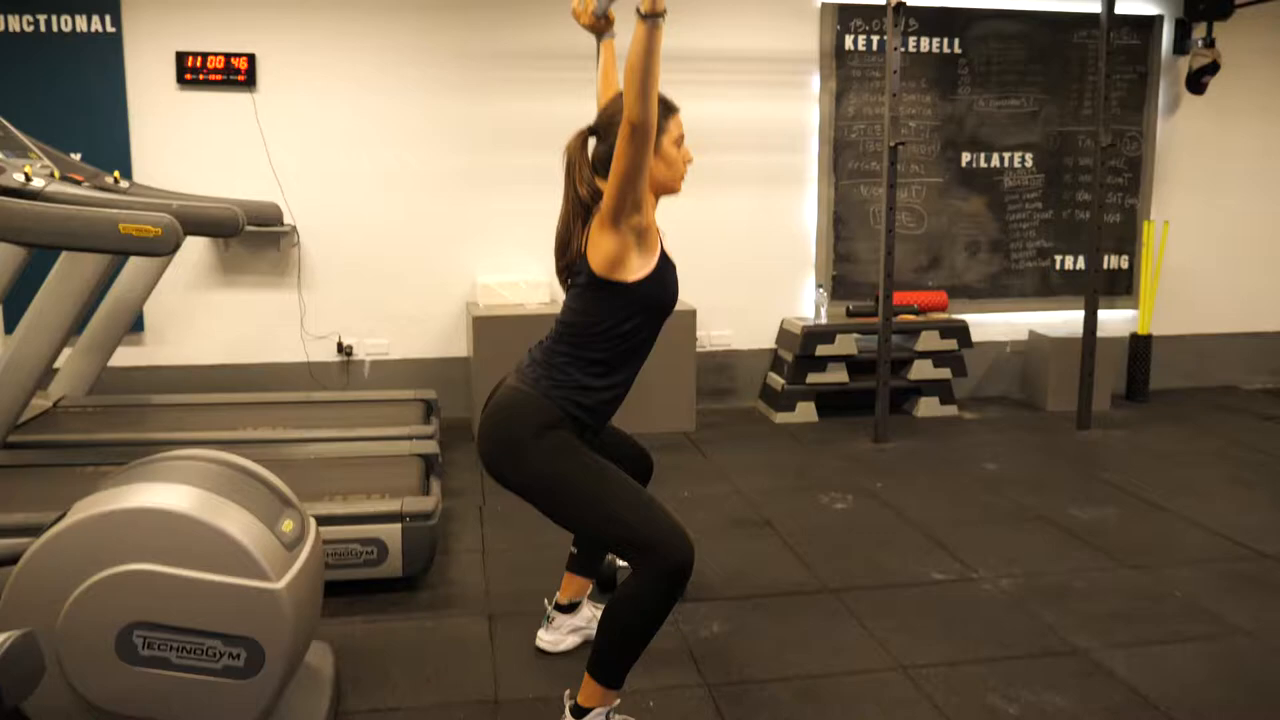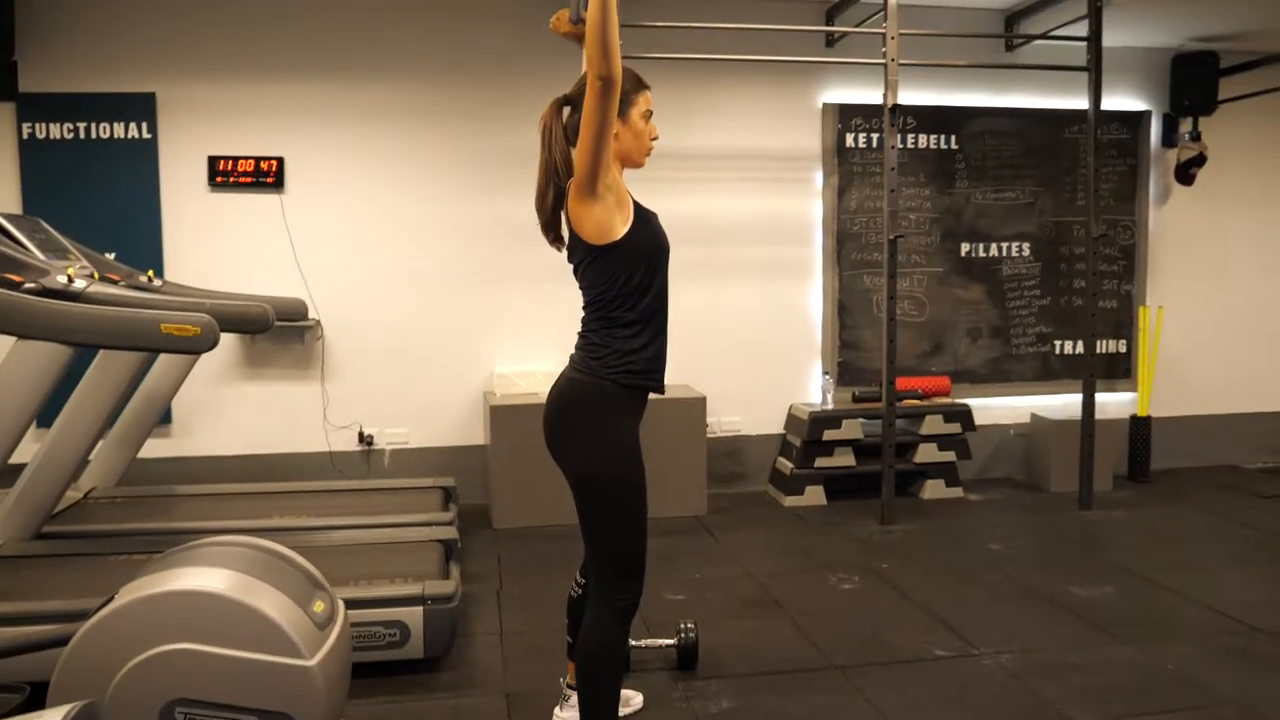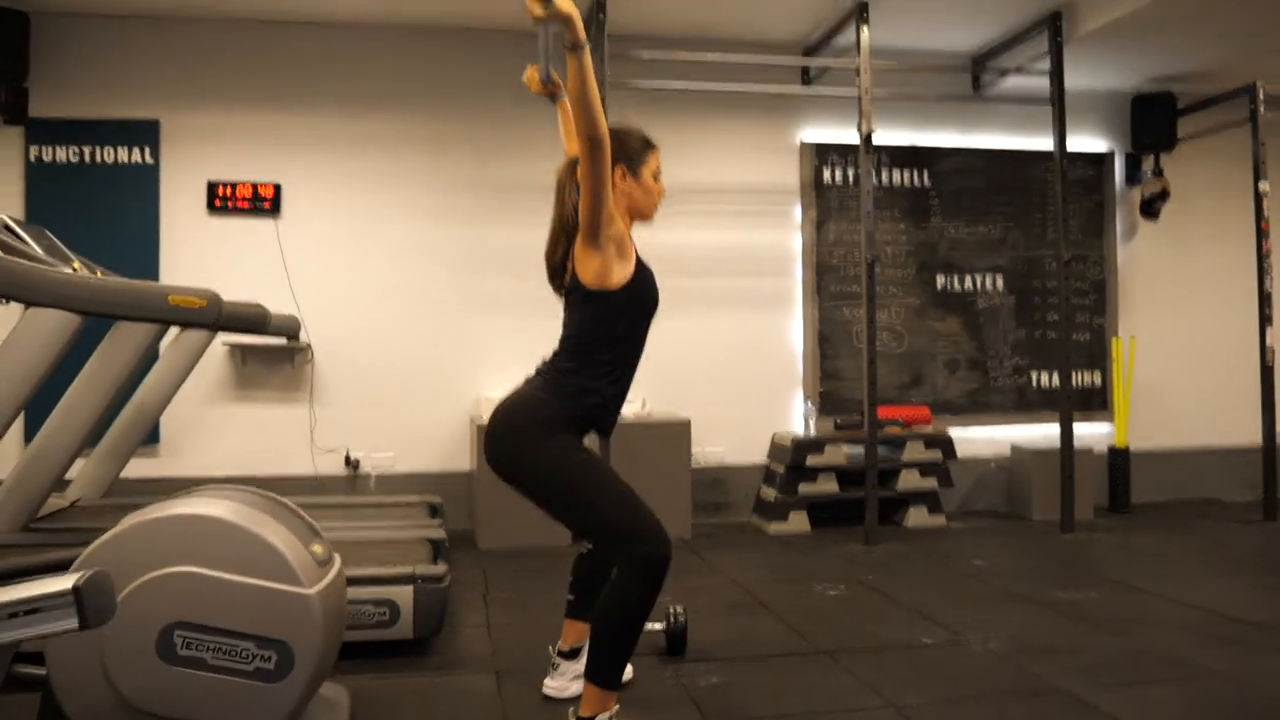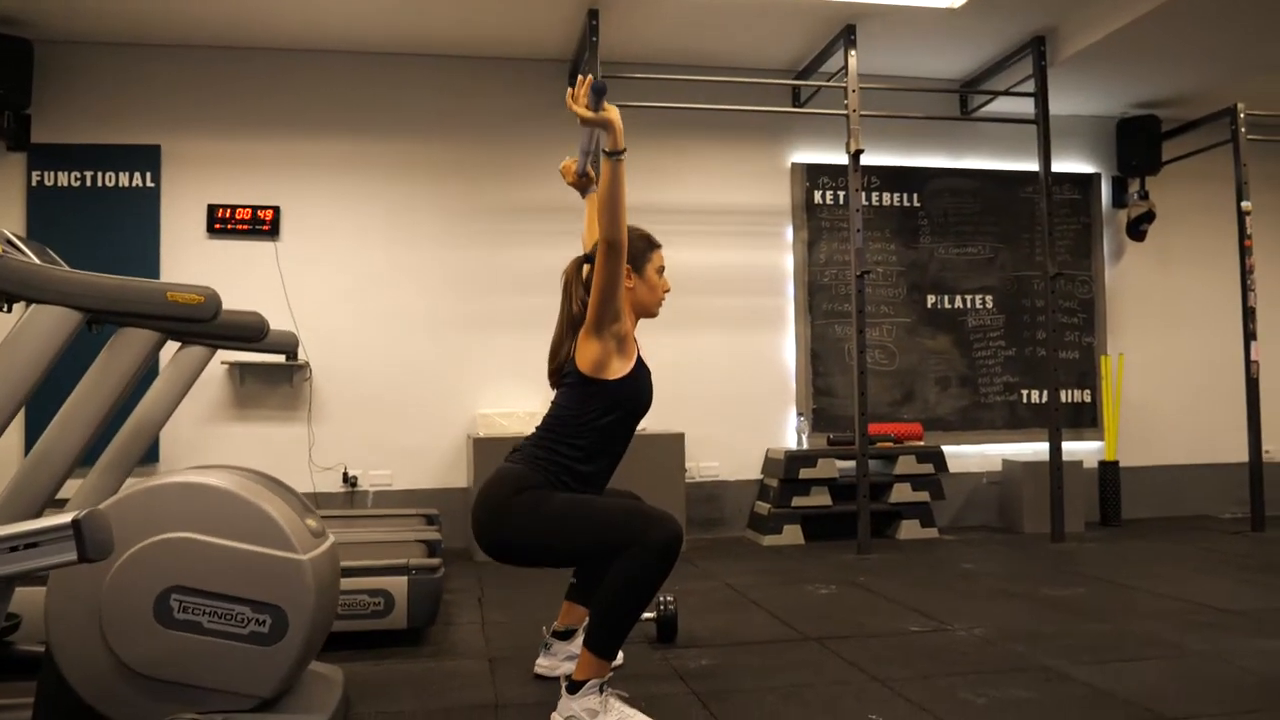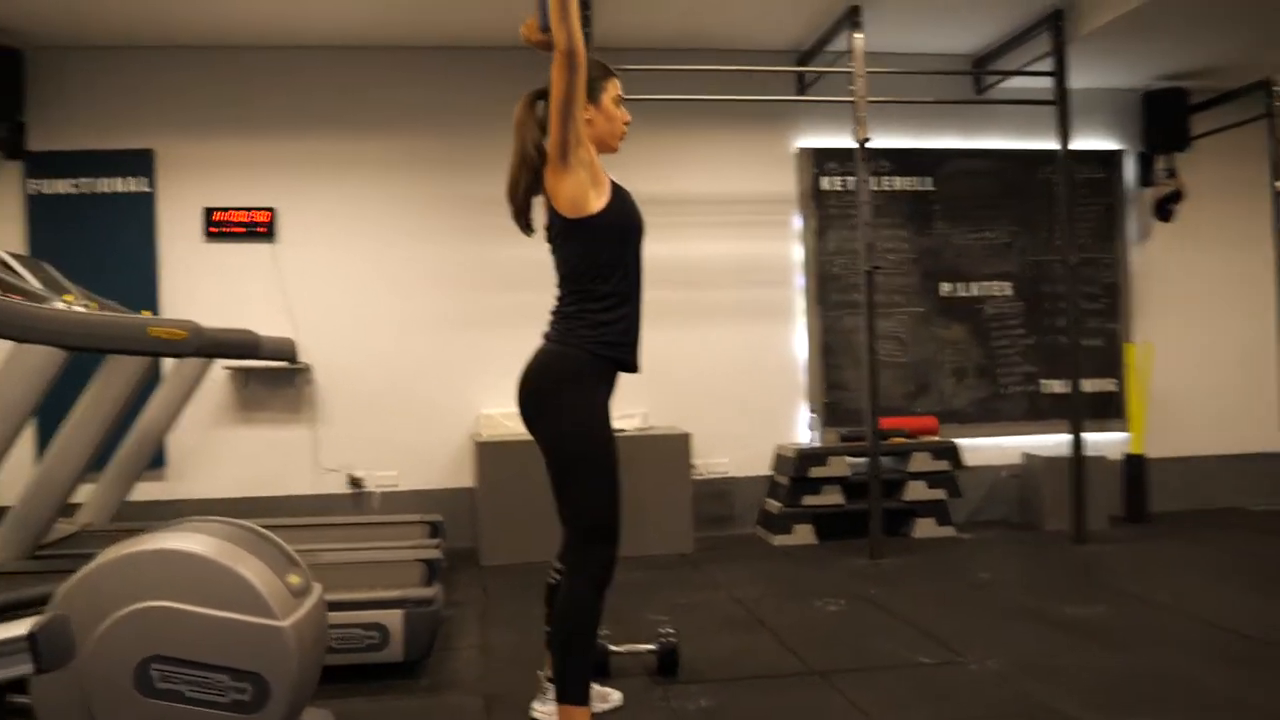
dt=1s
person 1, frame 1
left shoulder: (618, 211)
right shoulder: (623, 223)
left elbow: (619, 114)
right elbow: (631, 120)
left hip: (541, 414)
right hip: (529, 432)
left knee: (631, 471)
right knee: (667, 553)
left ankle: (567, 611)
person 1, frame 2
left shoulder: (601, 187)
right shoulder: (593, 190)
left elbow: (600, 85)
right elbow: (603, 82)
left hip: (598, 403)
right hip: (597, 409)
left knee: (605, 563)
right knee: (618, 583)
person 1, frame 3
left shoulder: (602, 235)
right shoulder: (605, 240)
left elbow: (582, 152)
right elbow: (593, 151)
left wrist: (558, 97)
left hip: (542, 428)
right hip: (531, 432)
left knee: (617, 526)
right knee: (644, 546)
left ankle: (571, 659)
person 1, frame 4
left shoulder: (606, 329)
right shoulder: (608, 335)
left elbow: (602, 246)
right elbow: (609, 245)
left wrist: (589, 191)
right wrist: (613, 143)
left hip: (527, 494)
right hip: (514, 506)
left knee: (624, 517)
right knee: (657, 534)
left ankle: (563, 641)
person 1, frame 5
left shoulder: (578, 171)
right shoulder: (573, 167)
left elbow: (567, 63)
left hip: (573, 378)
right hip: (570, 382)
left knee: (584, 544)
right knee: (593, 551)
